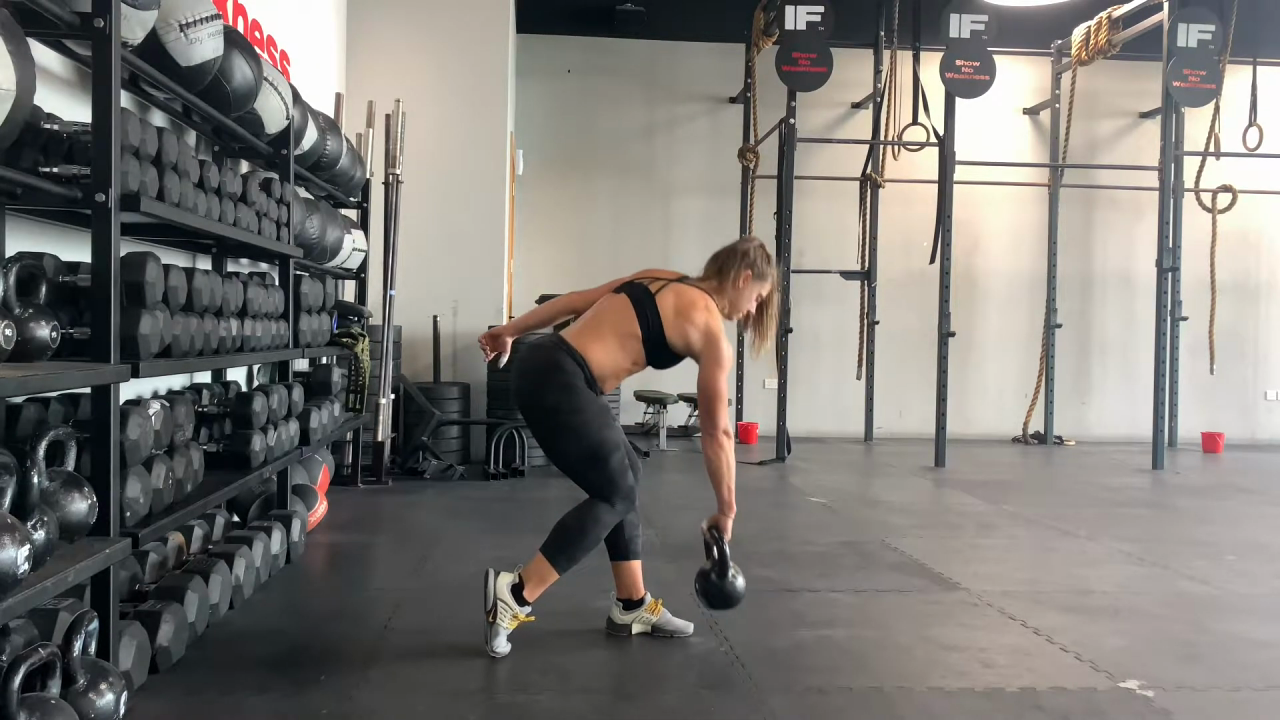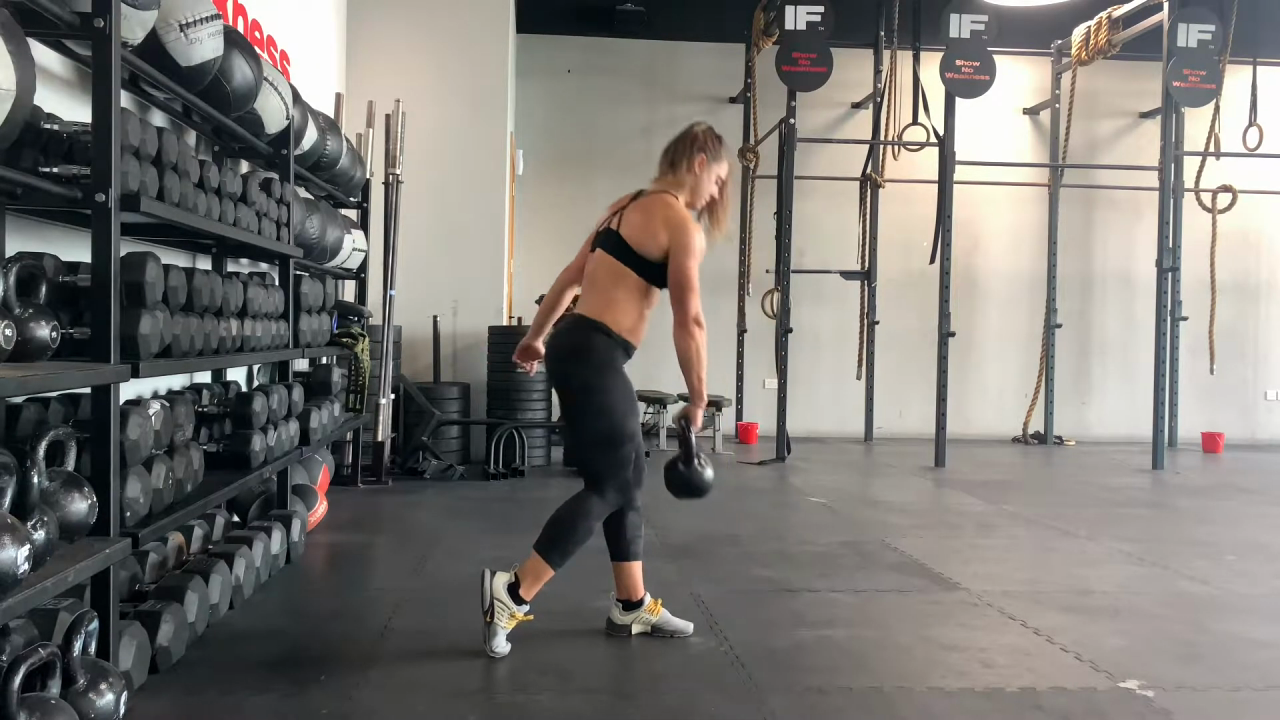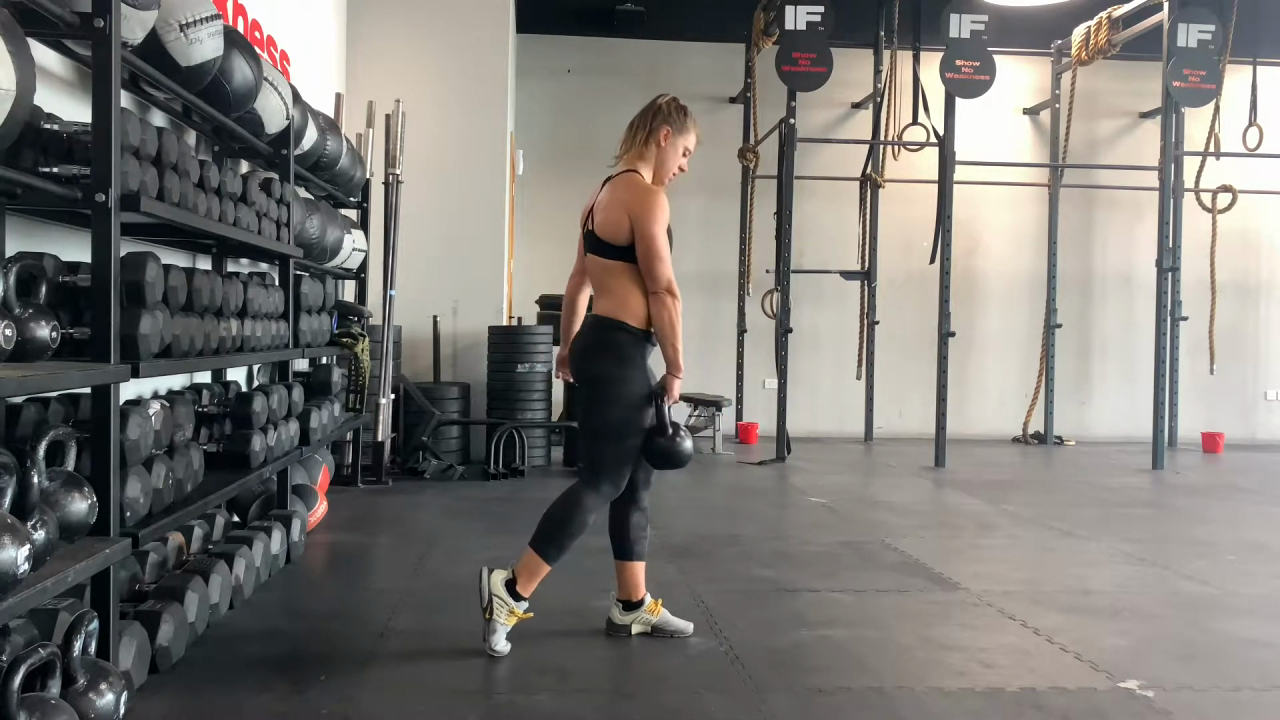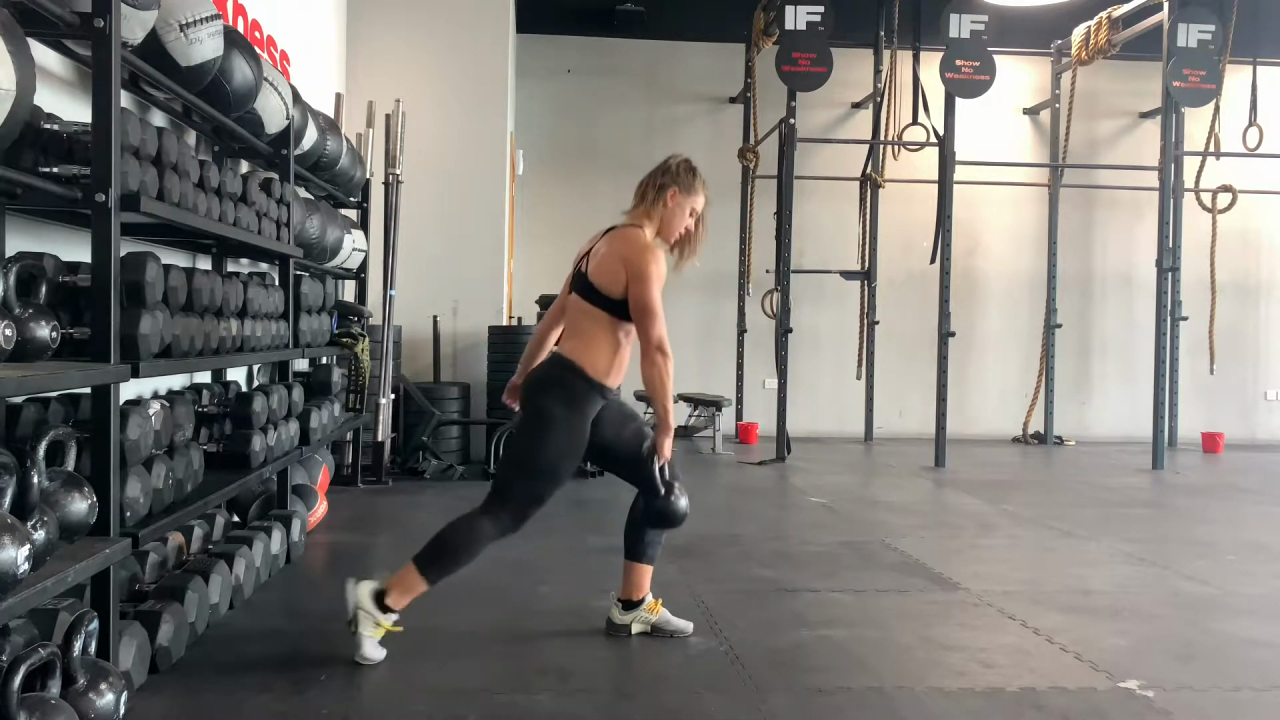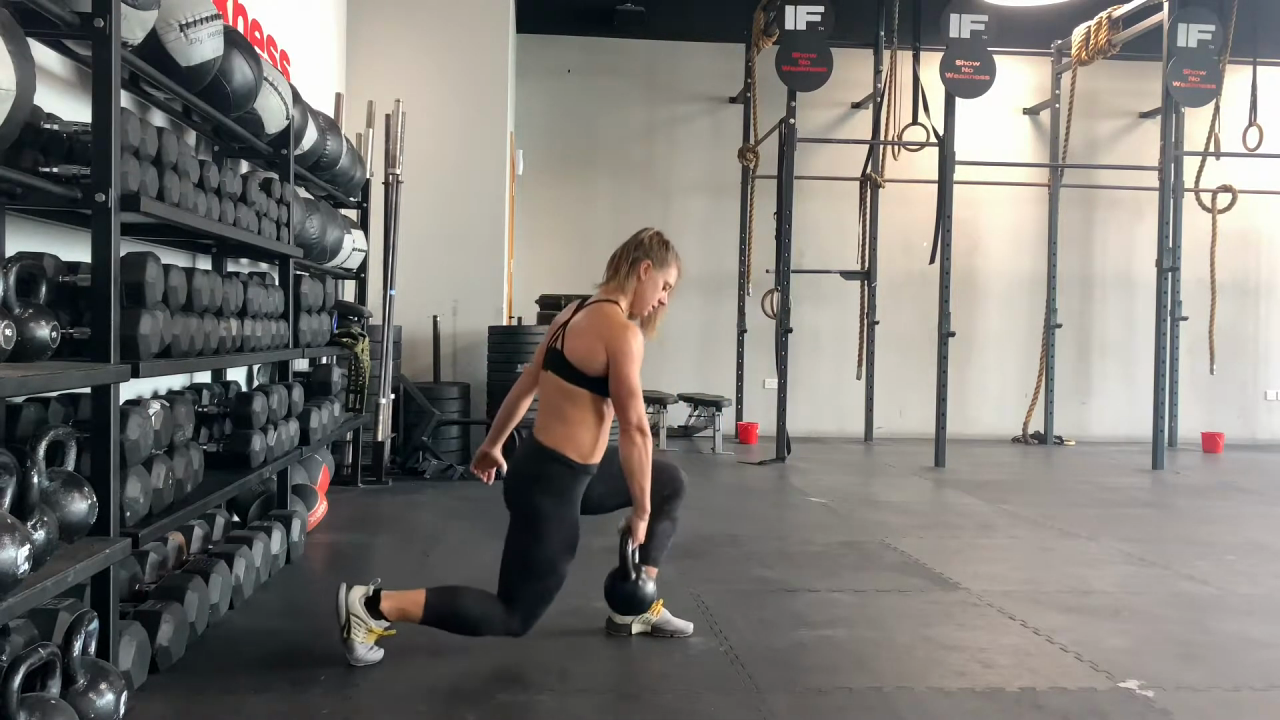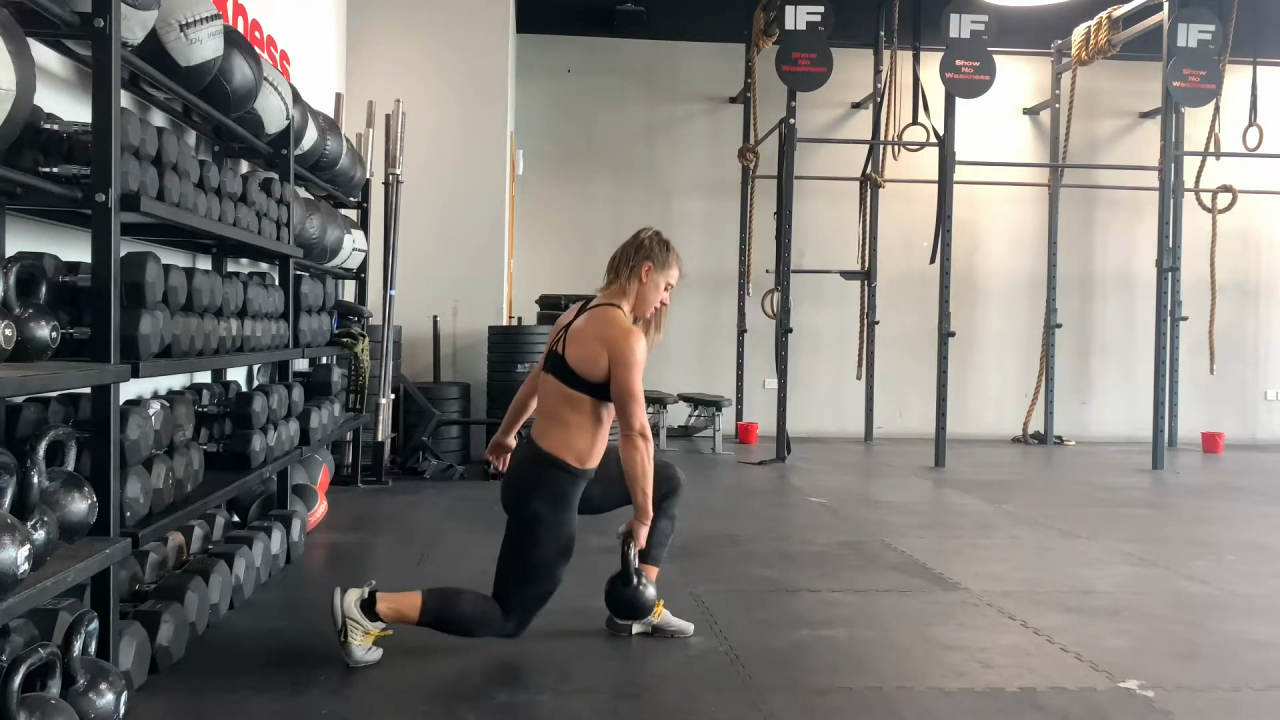
dt=0.4s
person 1, frame 1
left shoulder: (661, 281)
right shoulder: (710, 330)
left elbow: (576, 301)
right elbow: (716, 433)
left wrist: (510, 331)
right wrist: (726, 510)
left hip: (543, 364)
right hip: (556, 381)
left knee: (623, 478)
right knee: (613, 495)
left ankle: (631, 606)
right ankle: (514, 594)
person 1, frame 2
left shoulder: (626, 205)
right shoulder: (681, 224)
left elbow: (572, 275)
right elbow: (689, 321)
left wrist: (537, 335)
right wrist: (698, 400)
left hip: (575, 346)
right hip: (597, 357)
left knee: (627, 477)
right knee: (608, 487)
left ankle: (631, 606)
right ankle: (511, 596)
person 1, frame 3
left shoulder: (606, 192)
right shoulder: (646, 197)
left elbow: (579, 281)
right elbow: (662, 291)
left wrist: (568, 346)
right wrist: (675, 369)
left hip: (600, 346)
right hip: (618, 353)
left knee: (633, 480)
right knee: (602, 482)
left ankle: (631, 606)
right ankle: (510, 591)
person 1, frame 4
left shoulder: (609, 240)
right shoulder: (644, 253)
left elbow: (555, 315)
right elbow: (655, 347)
left wrist: (524, 376)
right wrist: (665, 429)
left hip: (584, 397)
right hip: (564, 398)
left knee: (660, 482)
right knee: (504, 512)
left ankle: (633, 606)
right ankle: (379, 602)
person 1, frame 5
left shoulder: (575, 313)
right shoulder: (621, 331)
left elbow: (525, 386)
right elbow: (634, 428)
left wrist: (492, 445)
right wrist: (640, 512)
left hip: (558, 467)
right hip: (552, 484)
left knee: (670, 485)
right knee: (514, 616)
left ankle: (634, 609)
right ankle: (371, 607)
person 1, frame 6
left shoulder: (578, 314)
right shoulder: (624, 336)
left elbow: (535, 383)
right elbow: (635, 434)
left wrist: (505, 436)
right wrist: (643, 516)
left hip: (555, 470)
right hip: (550, 487)
left knee: (667, 483)
right knee: (508, 616)
right ankle: (368, 608)
